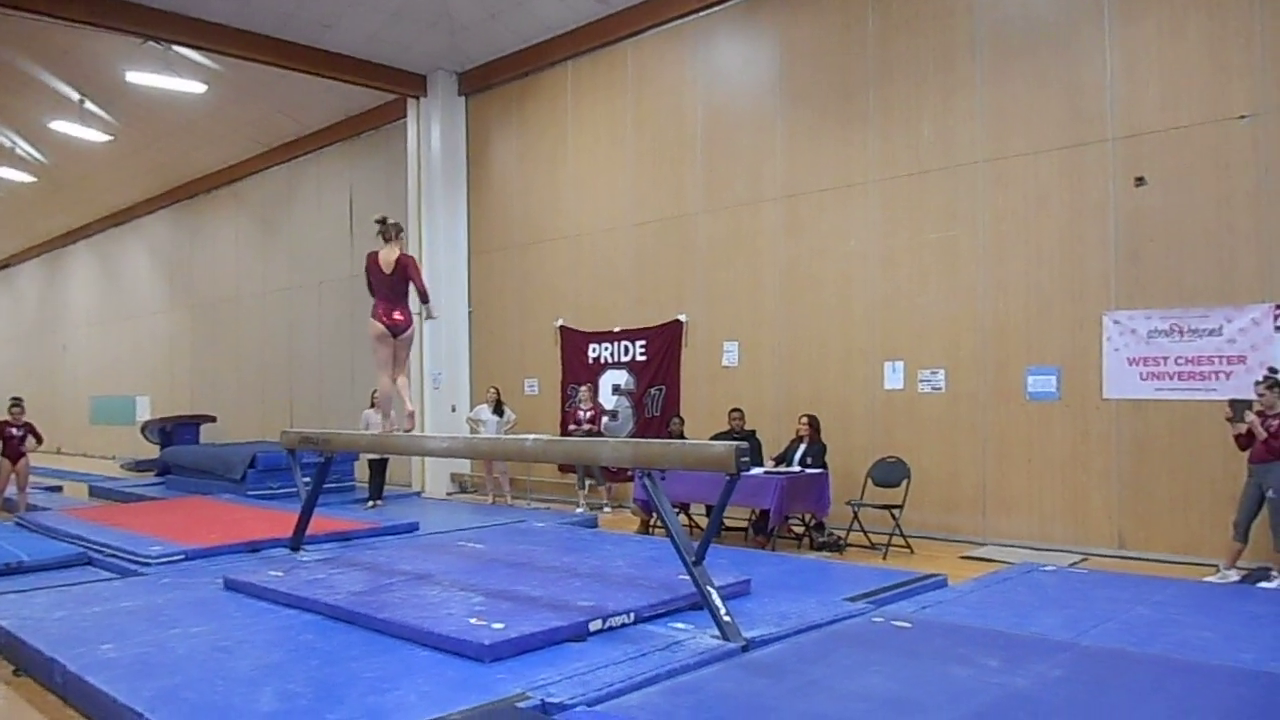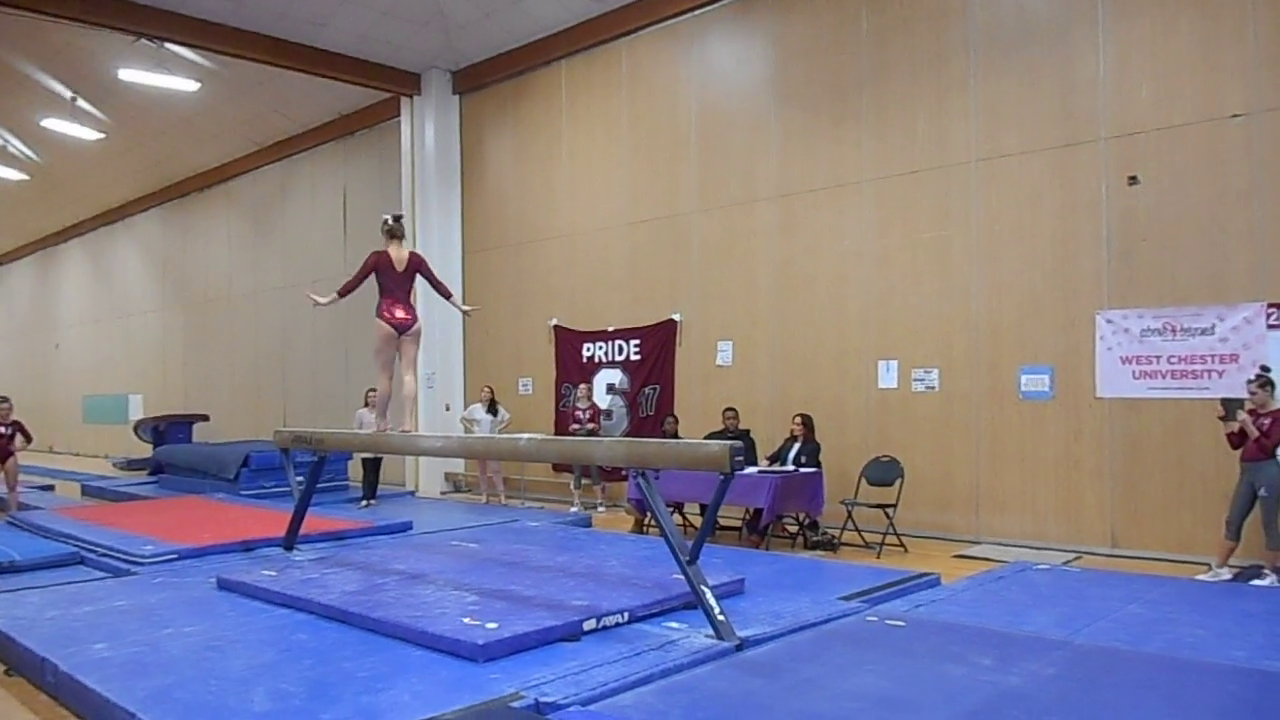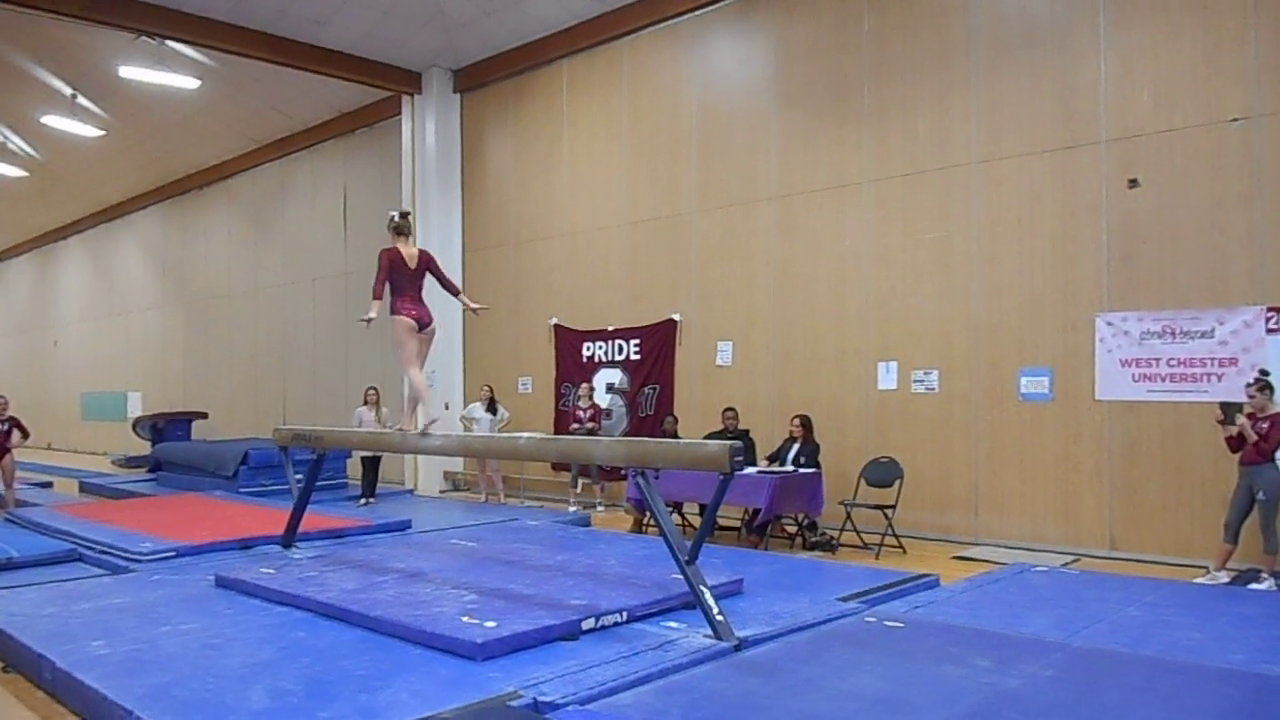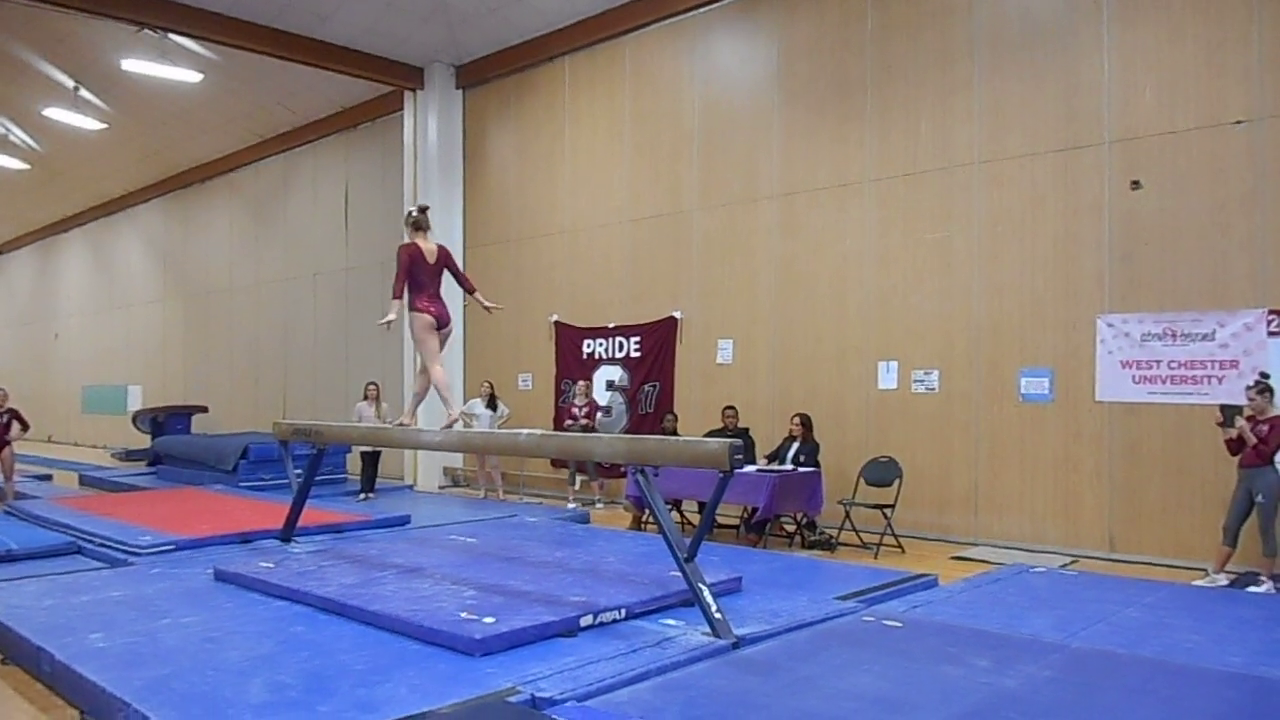
dt=0.3s
person 1, frame 1
left shoulder: (371, 258)
right shoulder: (406, 260)
right elbow: (420, 287)
right wrist: (428, 311)
left hip: (380, 319)
right hip: (403, 320)
left knee: (385, 374)
right knee: (400, 372)
left ankle: (387, 423)
right ankle: (408, 406)
person 1, frame 2
left shoulder: (378, 257)
right shoulder: (415, 258)
left elbow: (356, 282)
right elbow: (436, 284)
left wrist: (329, 300)
right wrist: (460, 306)
left hip: (386, 318)
right hip: (409, 318)
left knee: (385, 375)
right knee: (409, 373)
left ankle: (382, 422)
right ankle: (408, 421)
person 1, frame 3
left shoulder: (388, 254)
right shoulder: (424, 255)
left elbow: (380, 282)
right elbow: (445, 282)
left wrist: (374, 312)
right wrist: (468, 304)
left hip: (402, 315)
right hip: (425, 315)
left knee: (412, 369)
right knee: (416, 370)
left ankle: (430, 411)
right ankle: (409, 421)
person 1, frame 4
left shoulder: (407, 250)
right shoulder: (442, 250)
left elbow: (400, 280)
right elbow: (461, 279)
left wrist: (394, 312)
right wrist: (483, 302)
left hip: (421, 312)
right hip: (442, 313)
left knee: (433, 366)
right knee: (425, 368)
left ankle: (452, 410)
right ankle: (408, 415)
person 2, frame 1
right shoulder: (1258, 415)
right elbow: (1243, 445)
left wrist: (1256, 427)
right wrist: (1234, 425)
right hip: (1254, 473)
right knee: (1241, 522)
right ankle: (1228, 570)
person 2, frame 2
right shoulder: (1251, 413)
right elbow: (1235, 444)
left wrist: (1248, 426)
right wrist: (1227, 423)
right hip: (1247, 472)
right knee: (1233, 520)
right ankle: (1220, 568)
person 2, frame 3
right shoulder: (1250, 417)
right elbow: (1234, 448)
left wrist: (1247, 430)
right wrist: (1225, 427)
right hip: (1245, 475)
right knee: (1231, 524)
right ankle: (1217, 571)
person 2, frame 4
right shoulder: (1250, 420)
right elbow: (1234, 450)
left wrist: (1246, 432)
right wrist: (1226, 429)
right hip: (1244, 478)
right knee: (1230, 526)
right ankle: (1217, 574)
